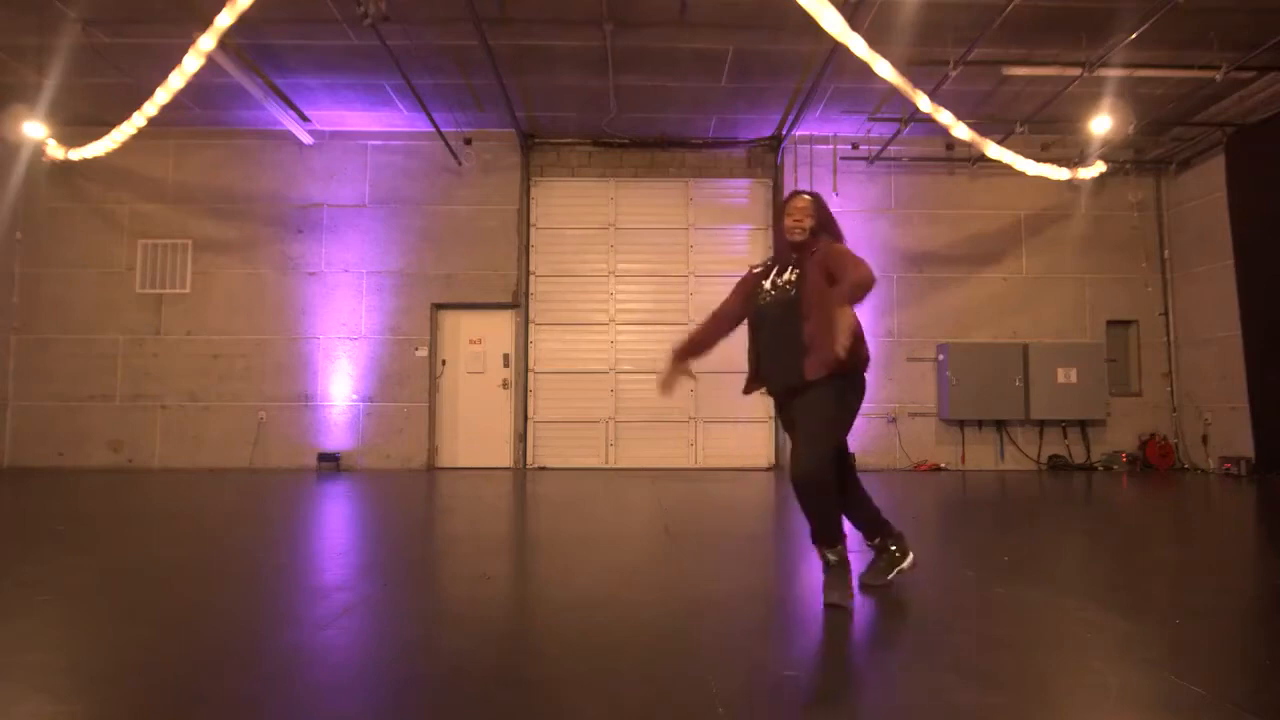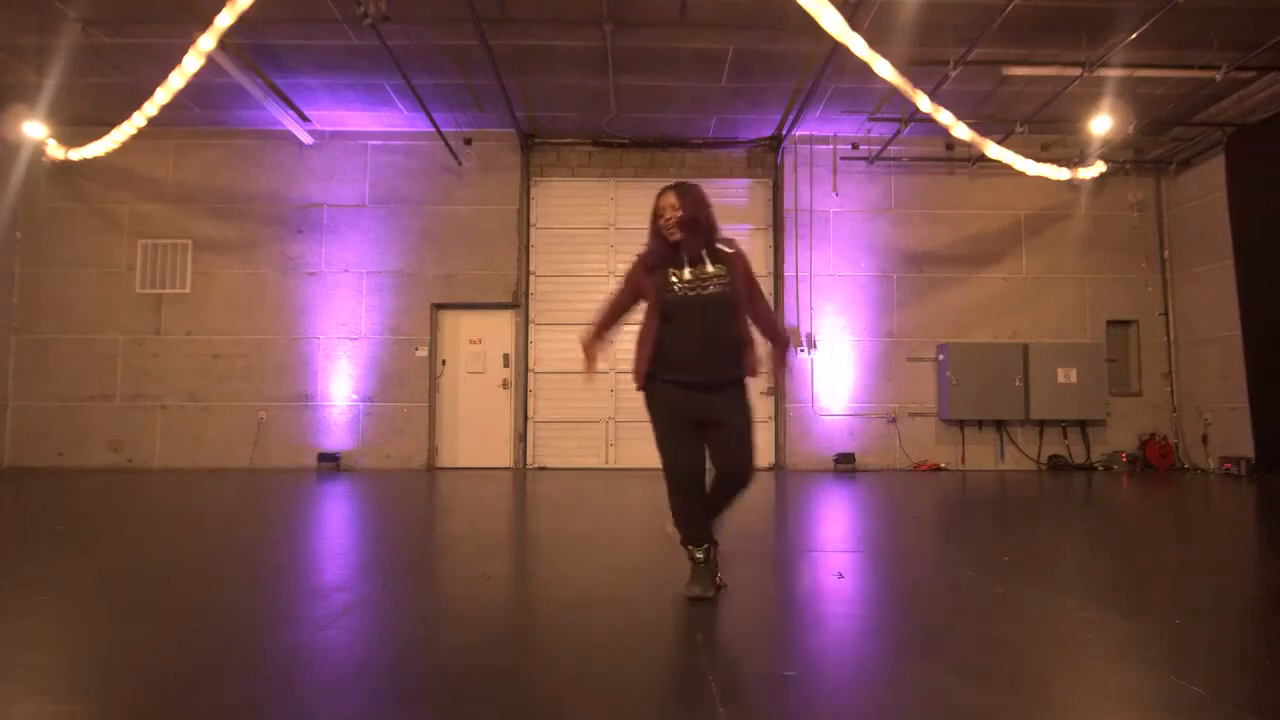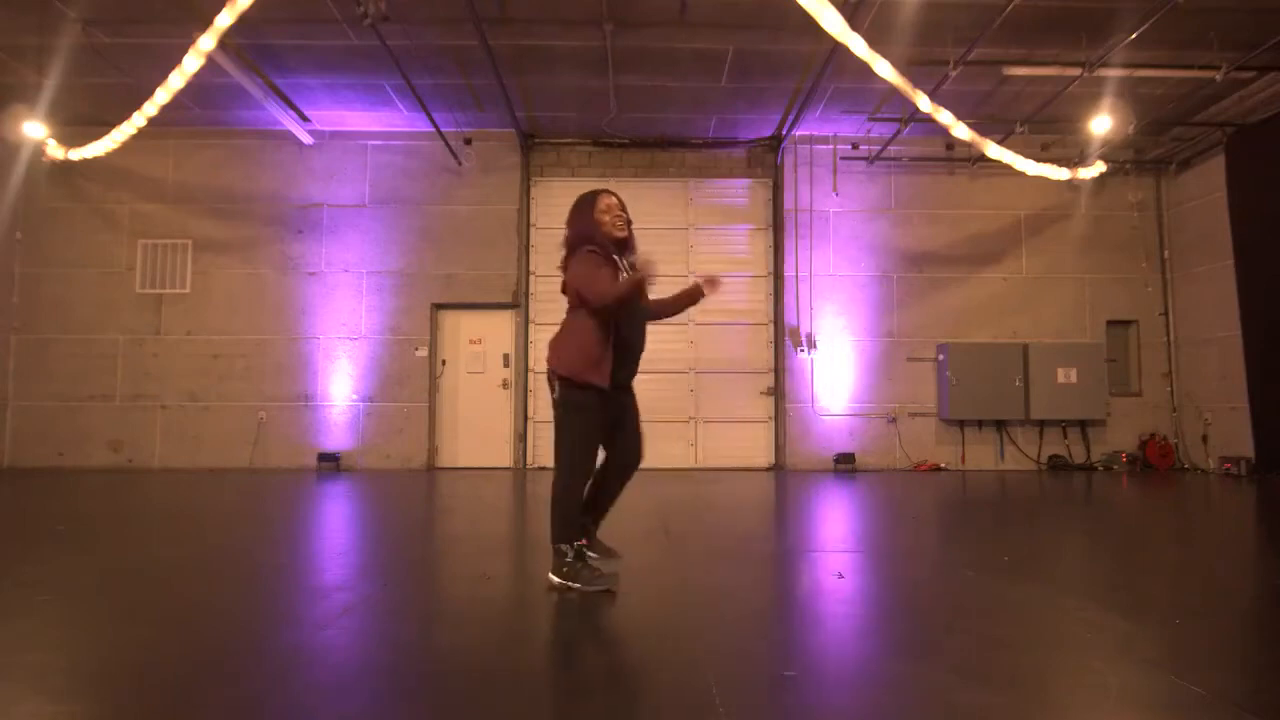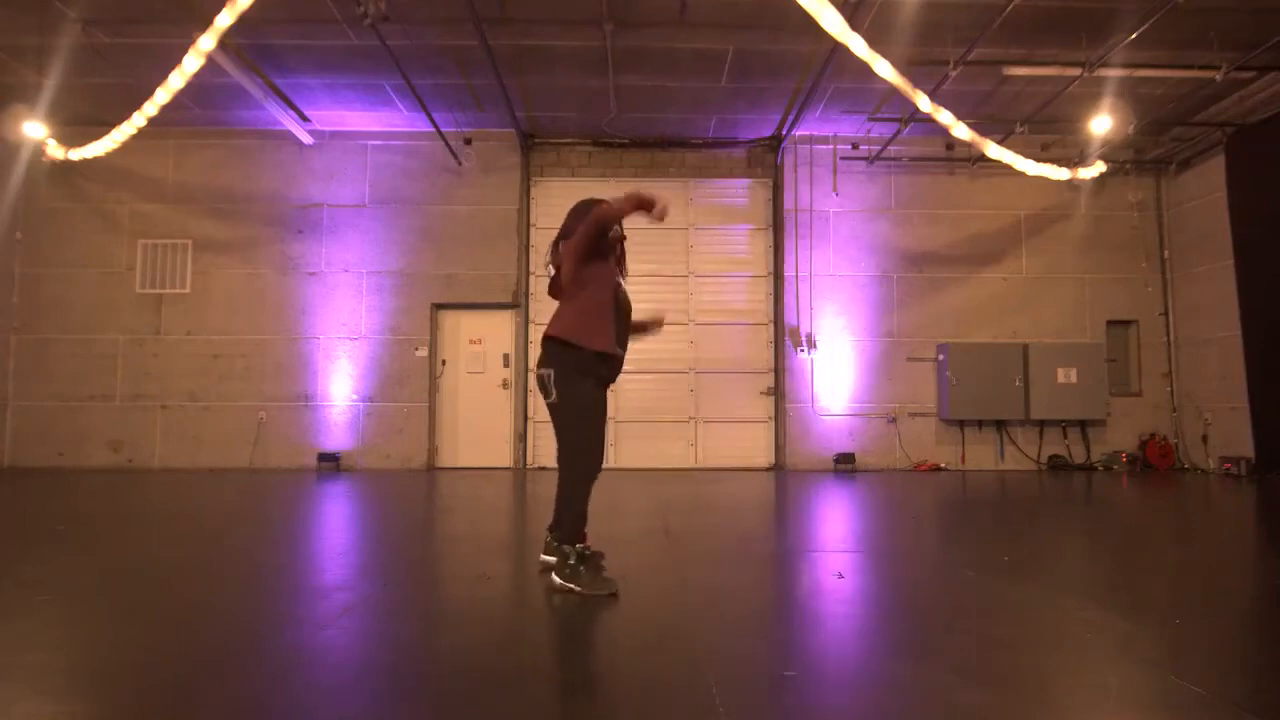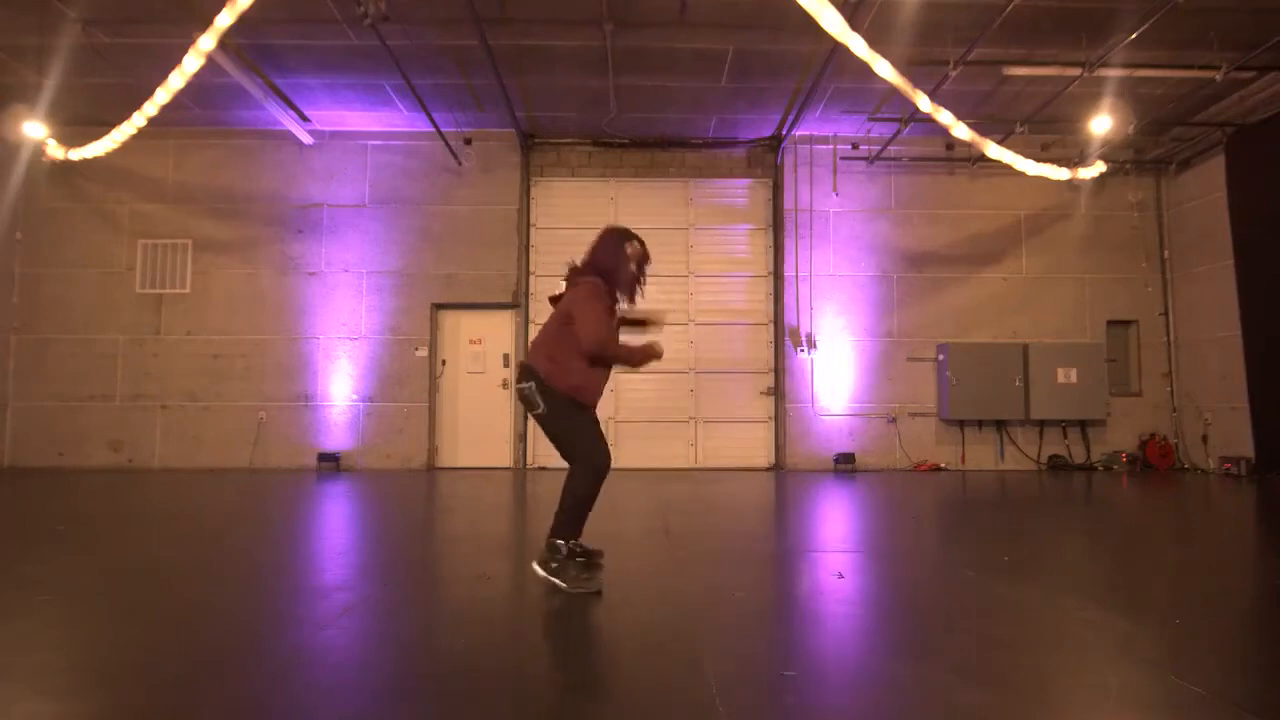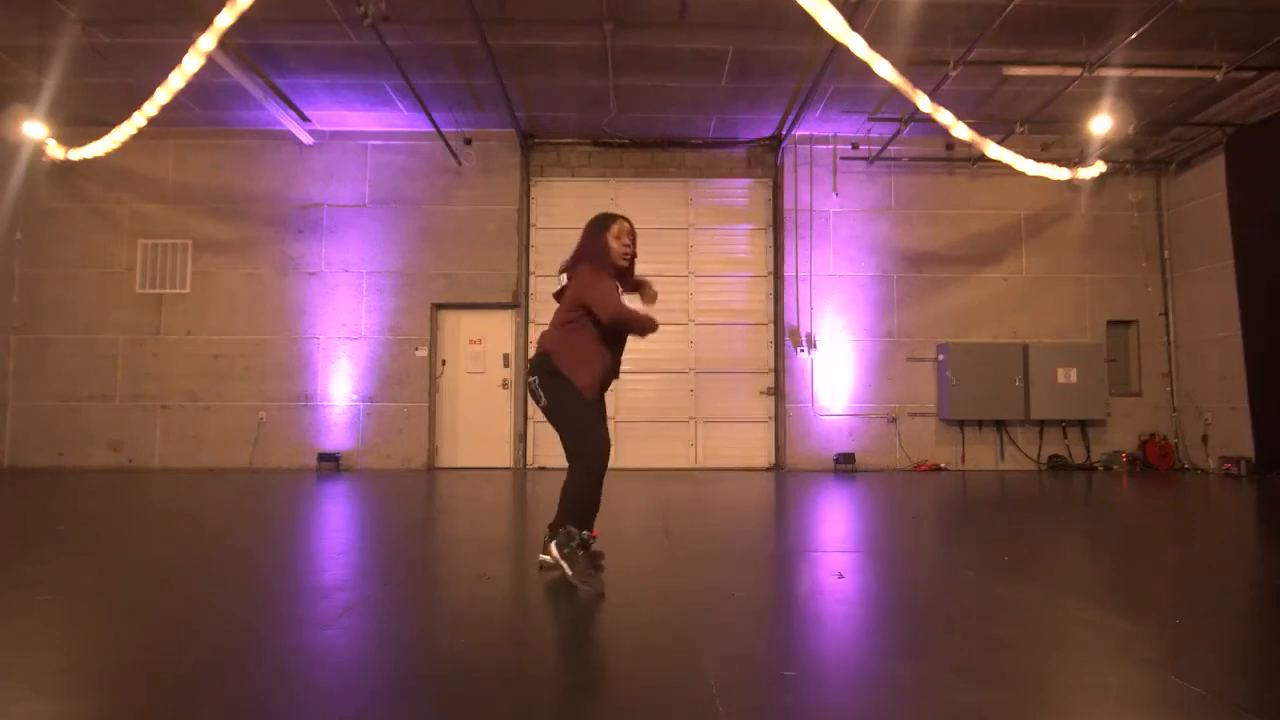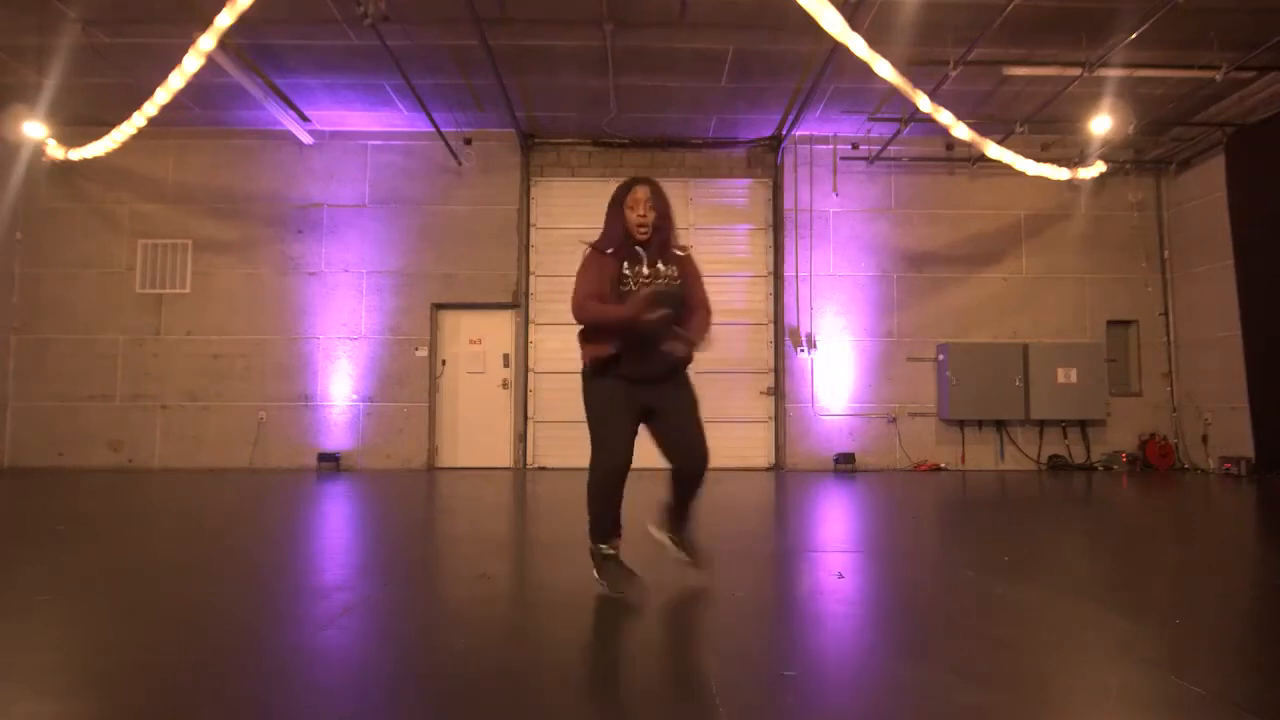
dt=0.7s
person 1, frame 1
left shoulder: (826, 255)
right shoulder: (761, 274)
left elbow: (860, 276)
right elbow: (723, 318)
left wrist: (842, 307)
right wrist: (682, 356)
left hip: (827, 382)
right hip: (785, 392)
left knee: (810, 471)
right knee: (836, 476)
left ankle: (835, 561)
right ankle: (892, 548)
person 1, frame 2
left shoulder: (729, 256)
right shoulder: (652, 263)
left elbow: (755, 304)
right elbow: (619, 303)
left wrist: (778, 343)
right wrist: (596, 336)
left hip: (725, 386)
right hip: (670, 387)
left knee: (737, 470)
right knee: (683, 475)
left ankle: (699, 529)
right ankle: (701, 559)
person 1, frame 3
left shoulder: (620, 261)
right shoulder: (588, 261)
left elbow: (642, 310)
right elbow: (608, 298)
left wrist: (692, 295)
right wrist: (634, 280)
left hip: (611, 378)
right hip: (579, 376)
left knee: (627, 454)
right knee: (576, 463)
left ankle: (583, 533)
right ankle: (566, 561)
person 1, frame 4
left shoulder: (599, 266)
right shoulder: (579, 251)
right elbow: (603, 218)
left wrist: (642, 326)
right wrist: (644, 203)
left hip: (586, 370)
right hip: (568, 367)
left knee: (579, 459)
right knee: (582, 460)
left ankle: (558, 541)
right ankle: (572, 560)
person 1, frame 5
left shoulder: (601, 291)
right shoulder: (589, 288)
left elbow: (602, 334)
right elbow: (594, 344)
left wrist: (643, 322)
right wrist: (640, 353)
left hip: (566, 387)
right hip: (545, 385)
left knee: (593, 463)
right knee: (591, 462)
left ankle: (564, 543)
right ankle: (554, 555)
person 1, frame 6
left shoulder: (608, 280)
right shoulder: (591, 275)
right elbow: (614, 315)
left wrist: (640, 285)
right wrist: (647, 322)
left hip: (584, 382)
right hip: (558, 378)
left knee: (589, 460)
right knee: (592, 454)
left ankle: (558, 541)
right ankle: (573, 541)
person 1, frame 7
left shoulder: (679, 259)
right shoulder: (602, 258)
left elbow: (700, 309)
right elbow: (583, 307)
left wrist: (689, 339)
right wrist: (628, 312)
left hip: (667, 379)
right hip: (611, 378)
left knee: (692, 459)
right knee: (610, 464)
left ankle: (673, 523)
right ankle: (605, 555)
